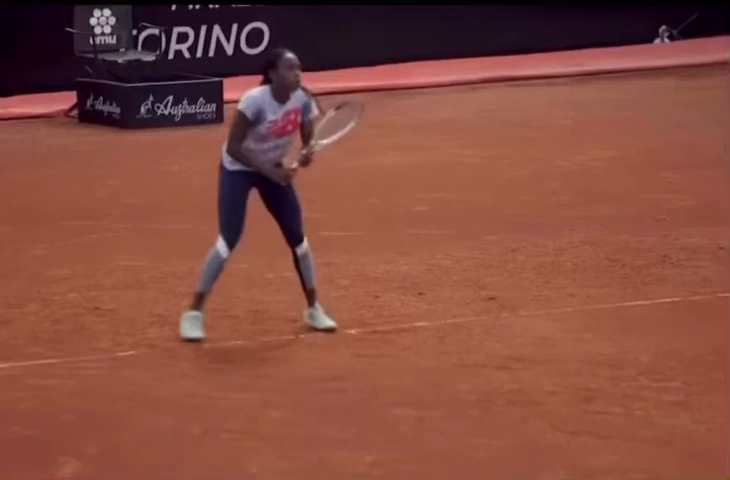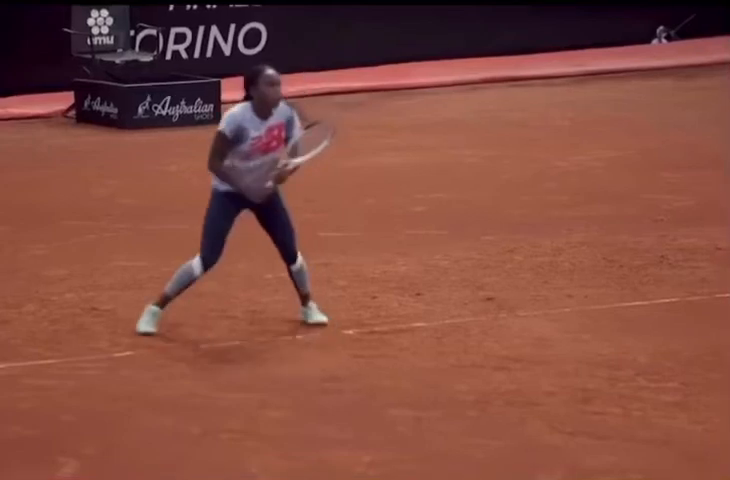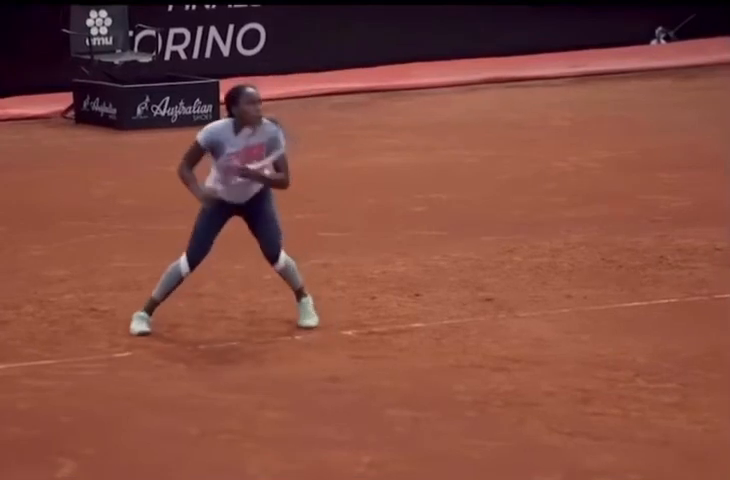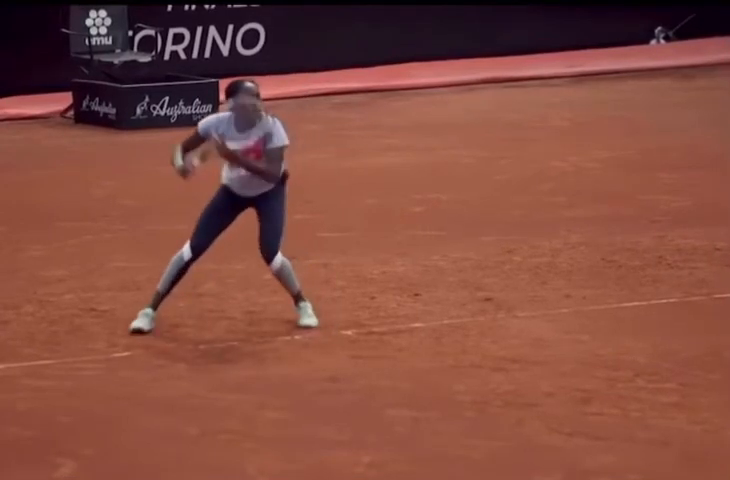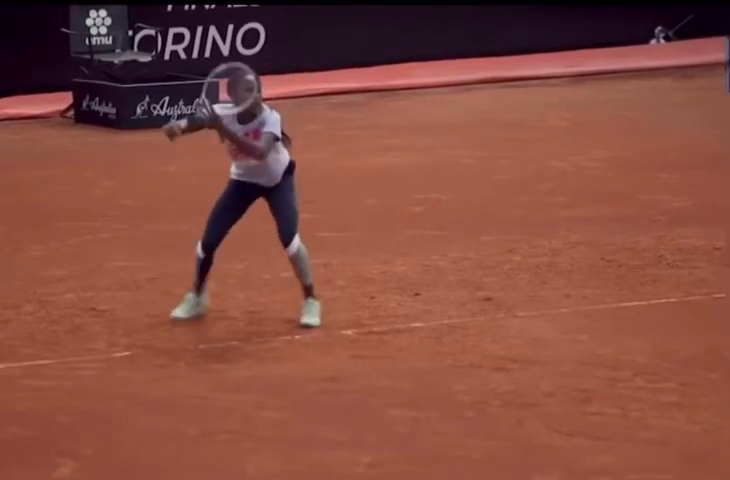
dt=1s
person 1, frame 1
left shoulder: (304, 100)
right shoulder: (255, 100)
left elbow: (309, 141)
right elbow: (232, 147)
left wrist: (307, 156)
right wrist: (269, 172)
left hip: (274, 170)
right hip: (238, 170)
left knee: (297, 238)
right knee: (229, 240)
left ankle: (313, 308)
right ankle: (194, 312)
person 1, frame 2
left shoulder: (287, 114)
right shoulder: (236, 118)
right elbow: (214, 163)
left wrist: (285, 171)
right wrist: (245, 188)
left hip: (265, 188)
right hip: (229, 191)
left knee: (290, 252)
right knee: (208, 259)
left ankle: (308, 306)
right ankle: (155, 309)
person 1, frame 3
left shoulder: (272, 132)
right shoulder: (216, 132)
left elbow: (284, 181)
right elbow: (185, 167)
left wrist: (252, 174)
right wrist: (196, 189)
left hip: (256, 197)
right hip: (219, 199)
left knee: (274, 254)
right knee: (191, 258)
left ankle: (304, 301)
right ankle: (145, 313)
person 1, frame 4
left shoulder: (271, 127)
right shoulder: (217, 123)
left elbow: (274, 174)
right elbow: (182, 148)
left wrist: (234, 156)
right wrist: (182, 163)
left hip: (269, 192)
right hip: (233, 190)
left knee: (270, 253)
right knee: (193, 248)
left ankle: (302, 305)
right ankle: (150, 310)
person 1, frame 5
left shoulder: (270, 117)
right shoulder: (220, 114)
left elbow: (260, 152)
right elbow: (182, 125)
left wrist: (222, 128)
right wrist: (174, 128)
left hip: (278, 180)
right hip: (243, 181)
left knee: (288, 239)
right knee: (208, 242)
left ankle: (311, 301)
right ankle: (196, 298)
